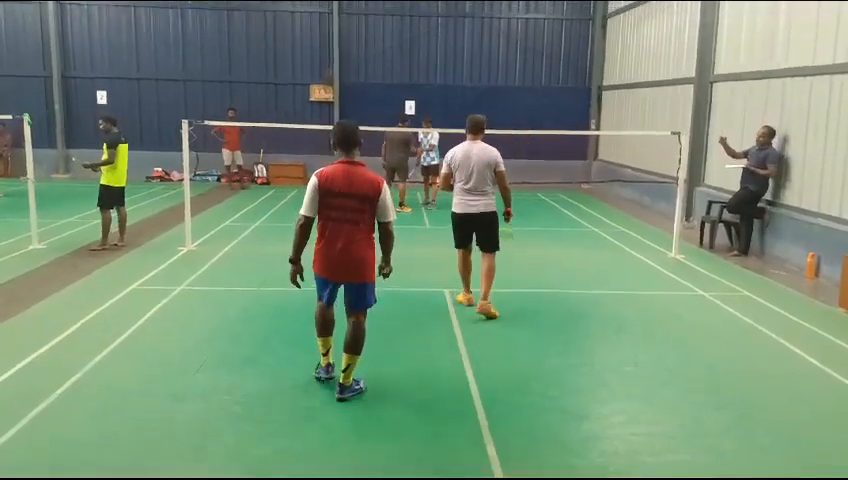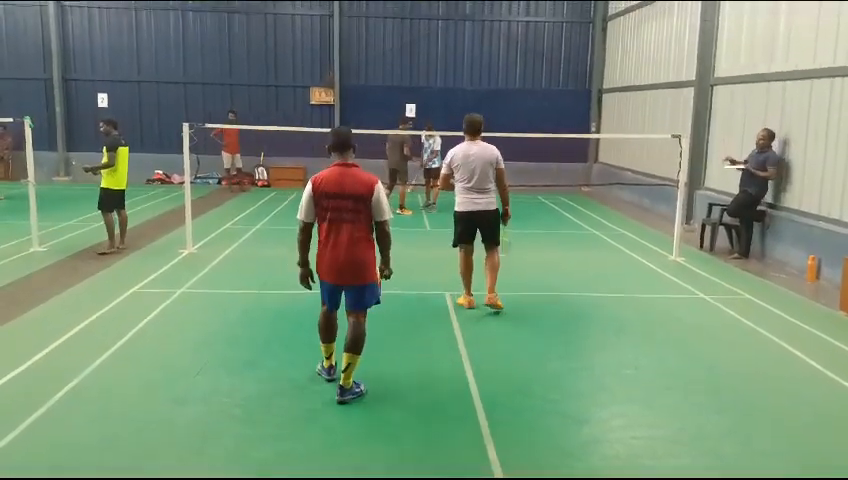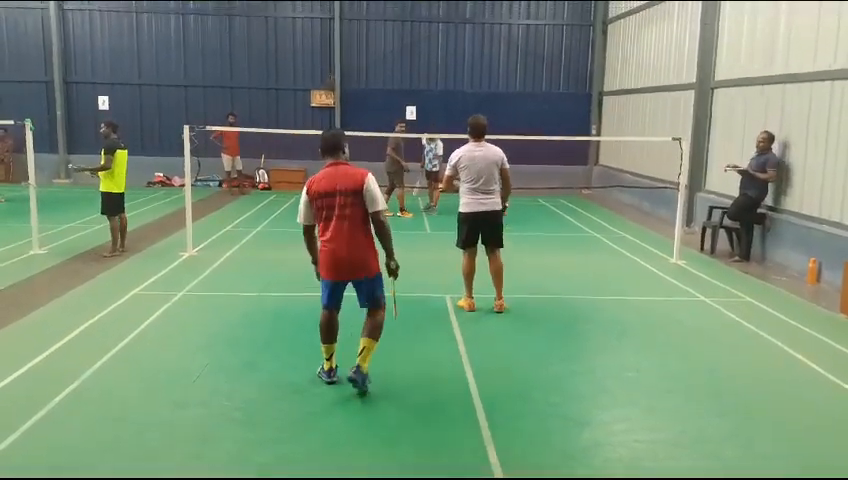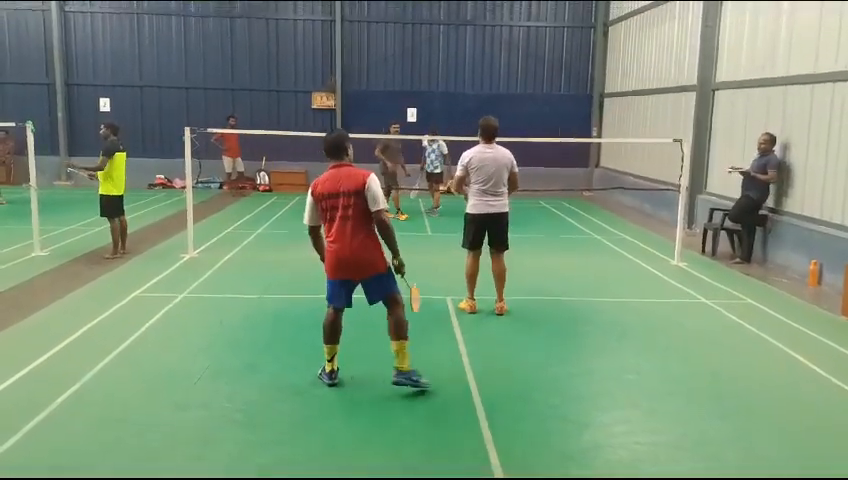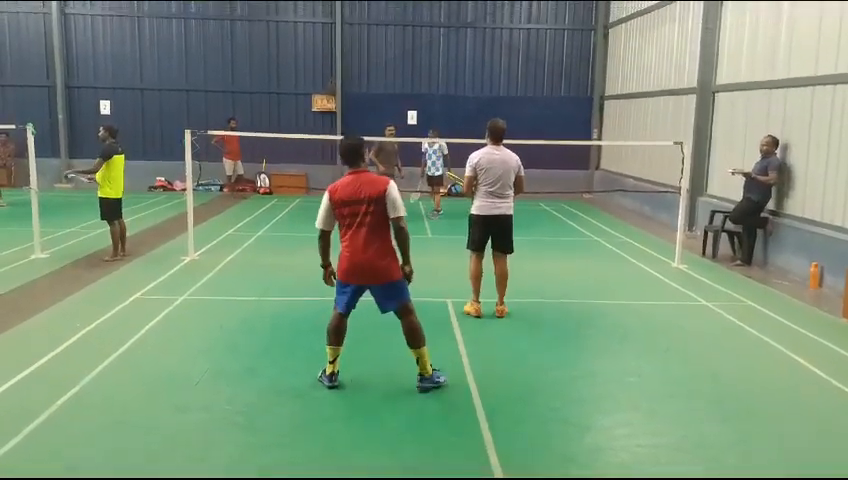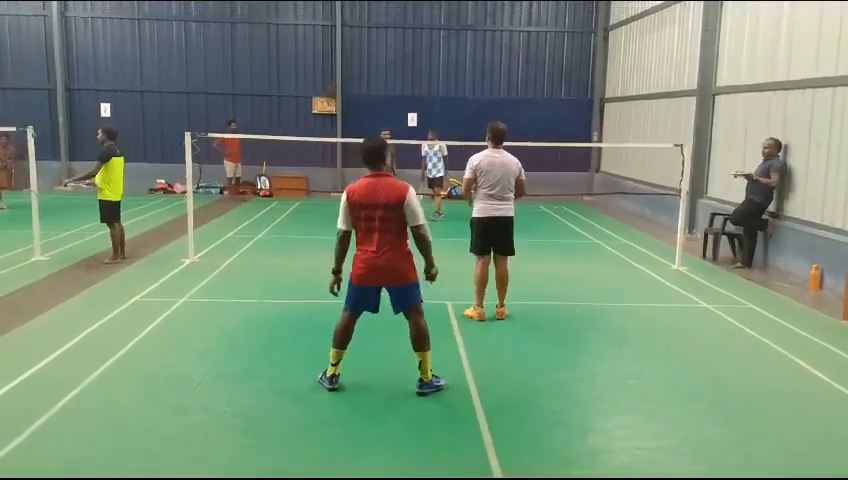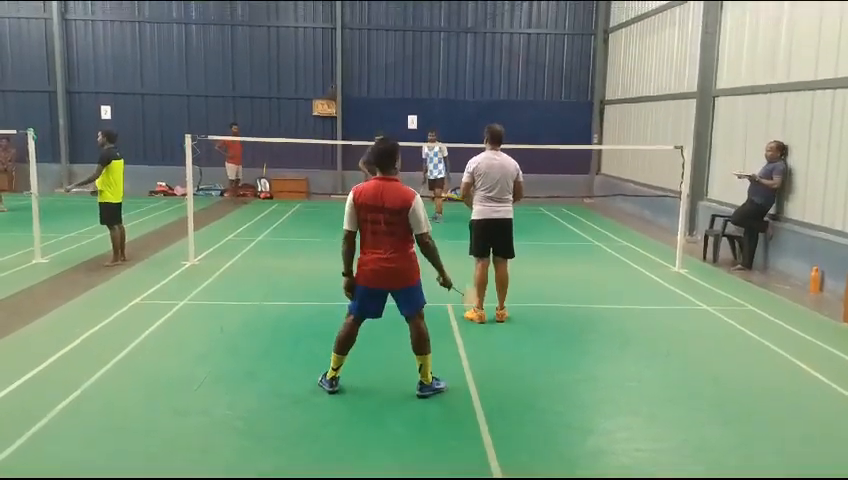
dt=0.2s
person 1, frame 1
left shoulder: (320, 177)
right shoulder: (377, 182)
left elbow: (304, 223)
right elbow: (386, 229)
left wrist: (295, 260)
right wrist: (386, 260)
left hip: (327, 260)
right hip: (361, 262)
left knee: (324, 306)
right knee: (356, 317)
left ankle: (326, 364)
right ankle: (346, 382)
person 1, frame 2
left shoulder: (316, 182)
right shoulder: (372, 183)
left elbow: (304, 228)
right elbow: (383, 229)
left wrist: (303, 264)
right wrist: (385, 261)
left hip: (328, 262)
right hip: (361, 263)
left knee: (328, 310)
right knee: (357, 318)
left ankle: (328, 366)
right ankle: (346, 384)
person 1, frame 3
left shoulder: (311, 185)
right shoulder: (363, 177)
left elbow: (307, 230)
right elbow: (379, 221)
left wrist: (316, 261)
right wrist: (390, 256)
left hip: (330, 260)
right hip: (363, 259)
left knee: (329, 310)
right knee: (376, 309)
left ankle: (328, 367)
right ankle: (360, 367)
person 1, frame 4
left shoulder: (316, 186)
right shoulder: (365, 178)
left elbow: (313, 230)
right elbow: (381, 220)
left wrist: (325, 258)
right wrist: (396, 255)
left hip: (336, 260)
right hip: (369, 258)
left knee: (334, 311)
right knee: (395, 305)
left ankle: (330, 369)
right ankle: (403, 369)
person 1, frame 5
left shoulder: (333, 191)
right shoulder: (384, 184)
left elbow: (323, 234)
right elbow: (400, 227)
left wrist: (326, 265)
right wrist: (406, 261)
left hip: (349, 266)
right hip: (383, 265)
left knee: (340, 314)
right knee: (407, 314)
left ankle: (330, 372)
right ankle: (426, 374)
person 1, frame 6
left shoulder: (351, 192)
right shoulder: (404, 190)
left elbow: (343, 236)
right elbow: (420, 233)
left wrist: (336, 271)
right wrist: (430, 263)
left hip: (365, 268)
right hip: (400, 267)
left knee: (348, 317)
right knee: (416, 317)
left ankle: (331, 374)
right ankle: (426, 378)
person 1, frame 7
left shoulder: (357, 193)
right shoulder: (410, 196)
left elbow: (348, 239)
right elbow: (424, 241)
left wrist: (348, 274)
right wrist: (441, 272)
left hip: (368, 271)
right hip: (404, 272)
left knee: (352, 321)
right knee: (417, 321)
left ankle: (331, 377)
right ankle: (426, 381)
person 2, frame 1
left shoulder: (453, 153)
right shoulder: (492, 153)
left elbow: (444, 185)
right elbow: (503, 185)
right wrist: (508, 206)
left hip: (460, 210)
right hip: (486, 210)
left knee: (463, 252)
right knee: (488, 255)
left ankle: (467, 294)
right ankle: (484, 301)
person 2, frame 2
left shoulder: (453, 153)
right shoulder: (493, 151)
left elbow: (443, 184)
right elbow: (502, 184)
right wrist: (506, 207)
left hip: (463, 209)
right hip: (488, 208)
left knee: (465, 252)
right knee: (492, 251)
left ankle: (468, 296)
right ankle: (491, 294)
person 2, frame 3
left shoulder: (458, 154)
right shoulder: (498, 152)
left elbow: (445, 185)
right elbow: (507, 183)
right wrist: (503, 202)
left hip: (468, 210)
right hip: (493, 210)
left knee: (469, 254)
right knee: (494, 254)
left ankle: (468, 299)
right ankle: (499, 300)
person 2, frame 4
left shoulder: (469, 155)
right shoulder: (507, 155)
left elbow: (456, 186)
right elbow: (514, 185)
left hip: (475, 211)
right hip: (500, 212)
left knee: (473, 255)
right knee: (498, 256)
left ankle: (470, 301)
right ankle: (500, 302)
person 2, frame 5
left shoulder: (476, 156)
right shoulder: (514, 158)
left elbow: (467, 189)
right elbow: (520, 189)
left hip: (481, 213)
right hip: (505, 214)
left knee: (476, 257)
right knee: (501, 259)
left ankle: (475, 303)
right ankle: (500, 305)
person 2, frame 6
left shoulder: (476, 159)
right shoulder: (514, 162)
left elbow: (465, 191)
right elbow: (521, 192)
left hip: (482, 215)
right hip: (506, 216)
left knee: (482, 261)
right knee: (501, 262)
left ankle: (478, 308)
right ankle: (500, 307)
person 2, frame 7
left shoulder: (475, 162)
right shoulder: (512, 163)
left elbow: (464, 194)
right elbow: (519, 195)
left wrist: (473, 205)
left hip: (481, 217)
right hip: (505, 218)
left knee: (481, 263)
right knee: (501, 264)
left ankle: (479, 310)
right ankle: (501, 310)
person 3, frame 1
left shoulder: (111, 138)
right shoulder: (121, 138)
left elbow: (111, 160)
left wrist: (92, 165)
right wrist: (100, 167)
left hip: (110, 180)
right hip: (120, 180)
left knee: (105, 209)
right knee: (120, 208)
left ankle: (104, 242)
right ankle: (121, 239)
person 3, frame 2
left shoulder: (111, 141)
right shoulder: (122, 141)
left elbow: (111, 163)
left wrist: (92, 168)
right wrist: (100, 170)
left hip: (110, 183)
right hip: (120, 183)
left knee: (106, 212)
right knee: (121, 210)
left ankle: (111, 244)
right ankle: (122, 242)
person 3, frame 3
left shoulder: (109, 144)
right shoulder: (121, 144)
left elbow: (107, 165)
left wrist: (86, 169)
right wrist: (97, 171)
left hip: (109, 187)
right hip: (119, 186)
left knee: (111, 216)
right knee: (121, 214)
left ankle: (114, 248)
right ankle: (122, 245)
person 3, frame 4
left shoulder: (108, 146)
right shoulder: (120, 146)
left elbow: (101, 166)
left wrist: (80, 167)
right wrist: (97, 175)
left hip: (109, 189)
right hip: (118, 188)
left knee: (113, 219)
right knee: (120, 217)
left ankle: (115, 251)
right ankle: (123, 247)
person 3, frame 5
left shoulder: (107, 148)
right shoulder: (118, 148)
left elbow: (95, 169)
left wrist: (74, 171)
right wrist: (97, 178)
left hip: (108, 192)
right hip: (117, 191)
left knee: (112, 221)
right knee: (119, 219)
left ankle: (115, 253)
right ankle: (123, 249)
person 3, frame 6
left shoulder: (106, 151)
right shoulder: (117, 151)
left elbow: (94, 172)
left wrist: (73, 180)
right wrist: (96, 182)
left hip: (108, 195)
right hip: (116, 193)
left knee: (112, 224)
right knee: (117, 222)
left ankle: (115, 256)
right ankle: (122, 252)
person 3, frame 7
left shoulder: (106, 154)
right shoulder: (117, 154)
left elbow: (95, 176)
left wrist: (74, 186)
right wrist: (99, 188)
left hip: (108, 197)
right hip: (116, 195)
left knee: (112, 226)
right knee: (118, 225)
left ankle: (116, 258)
right ankle: (122, 255)
person 4, frame 1
left shoulder: (772, 153)
right shoulder: (754, 149)
left elbow: (772, 173)
right elbow: (735, 155)
left wrist: (753, 169)
right wrist: (725, 145)
left hip: (755, 188)
right hip: (747, 187)
left knee: (731, 206)
right knee: (745, 218)
left ankle: (760, 212)
right ankle: (742, 249)
person 4, frame 2
left shoulder: (771, 156)
right shoulder: (754, 153)
left elbow: (772, 175)
right elbow: (743, 166)
left wrist: (752, 171)
right wrist: (733, 161)
left hip: (754, 191)
right hip: (746, 190)
left knee: (732, 210)
right knee: (745, 221)
left ankle: (761, 215)
right ankle: (743, 252)
person 4, frame 3
left shoulder: (771, 158)
right shoulder: (756, 156)
left elbow: (771, 177)
left wrist: (752, 173)
right wrist: (737, 168)
left hip: (754, 194)
right hip: (746, 192)
left knee: (732, 213)
right knee: (746, 224)
left ankle: (761, 218)
right ankle: (743, 255)
person 4, frame 4
left shoulder: (772, 159)
right shoulder: (759, 157)
left elbow: (772, 178)
left wrist: (753, 174)
right wrist: (741, 170)
left hip: (755, 196)
right hip: (748, 194)
left knee: (733, 215)
right knee: (747, 226)
left ankle: (763, 220)
right ankle: (744, 257)
person 4, frame 5
left shoulder: (774, 161)
right shoulder: (763, 159)
left elbow: (772, 180)
left wrist: (753, 176)
right wrist: (744, 173)
left hip: (757, 198)
right hip: (751, 197)
left knee: (734, 217)
right knee: (748, 228)
left ankle: (764, 222)
right ankle: (745, 259)
person 4, frame 6
left shoulder: (776, 164)
right shoulder: (766, 162)
left elbow: (774, 182)
left wrist: (755, 178)
right wrist: (746, 176)
left hip: (759, 200)
right hip: (753, 199)
left knee: (735, 218)
right knee: (749, 231)
left ankle: (764, 224)
right ankle: (746, 261)
person 4, frame 7
left shoulder: (779, 166)
right shoulder: (770, 164)
left elbow: (776, 184)
left wrist: (757, 179)
right wrist: (750, 177)
left hip: (760, 202)
right hip: (755, 200)
left knee: (736, 218)
right knee: (750, 232)
left ankle: (764, 226)
right ankle: (746, 263)
